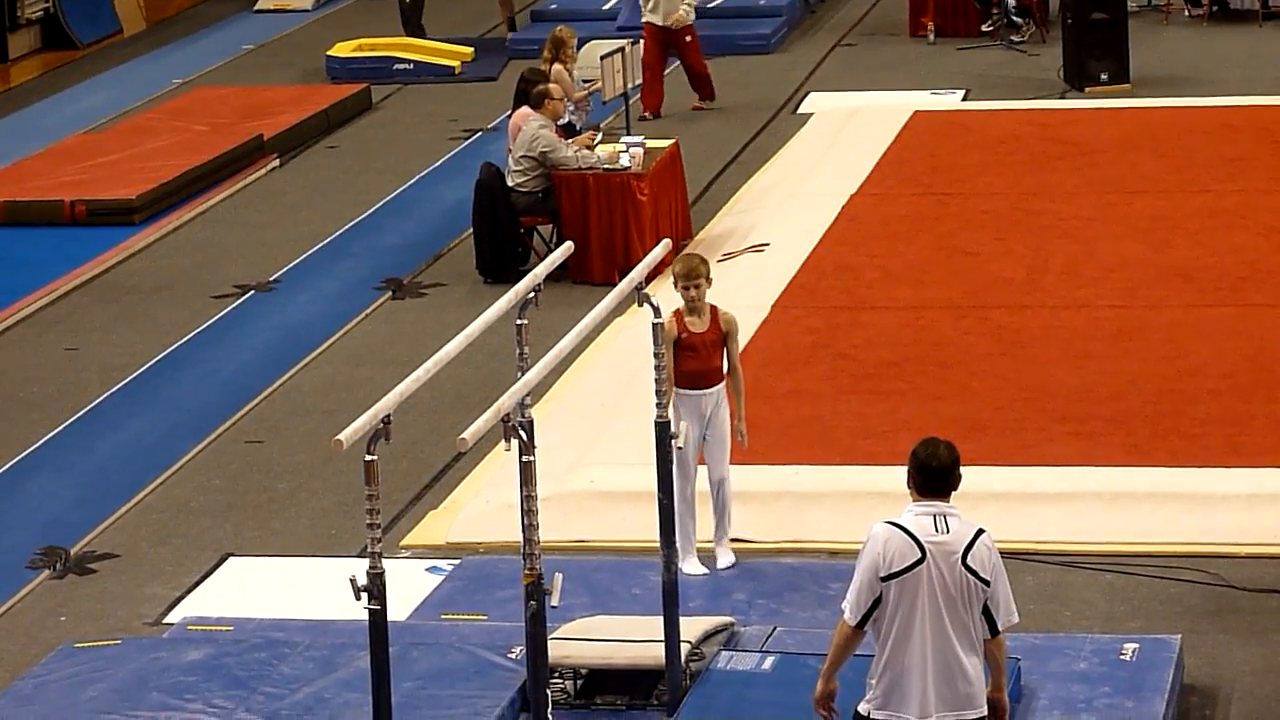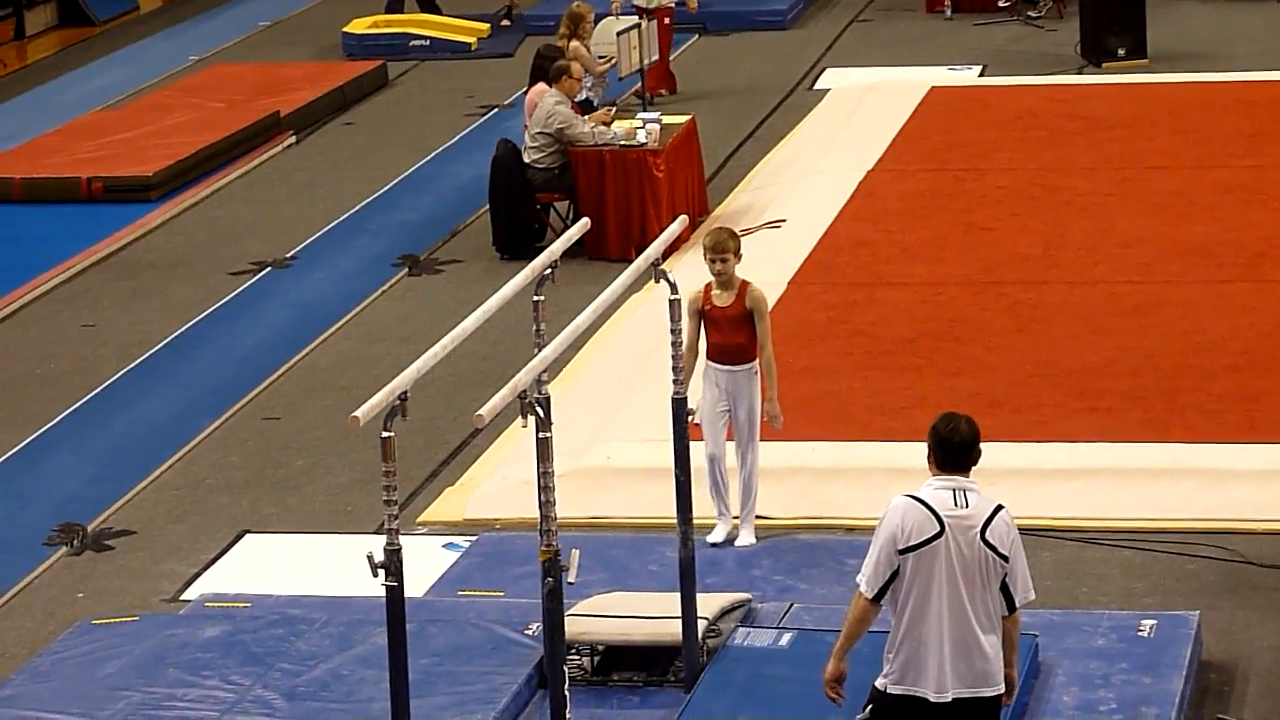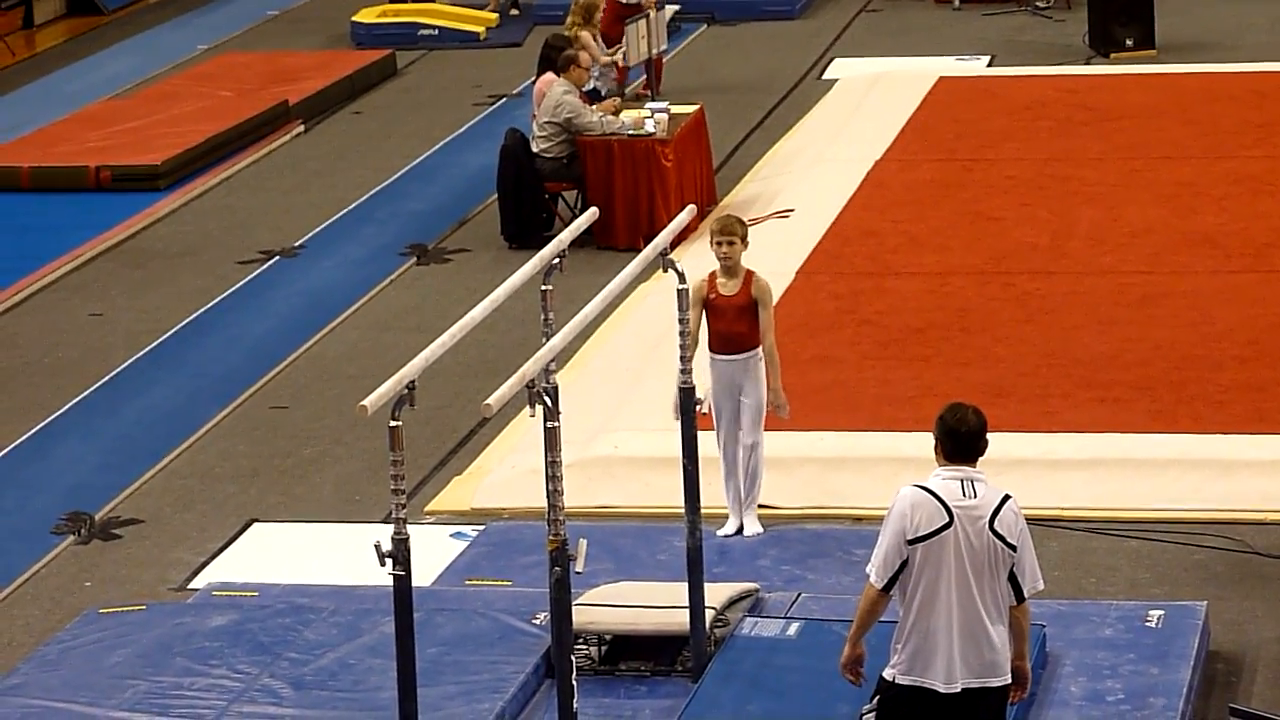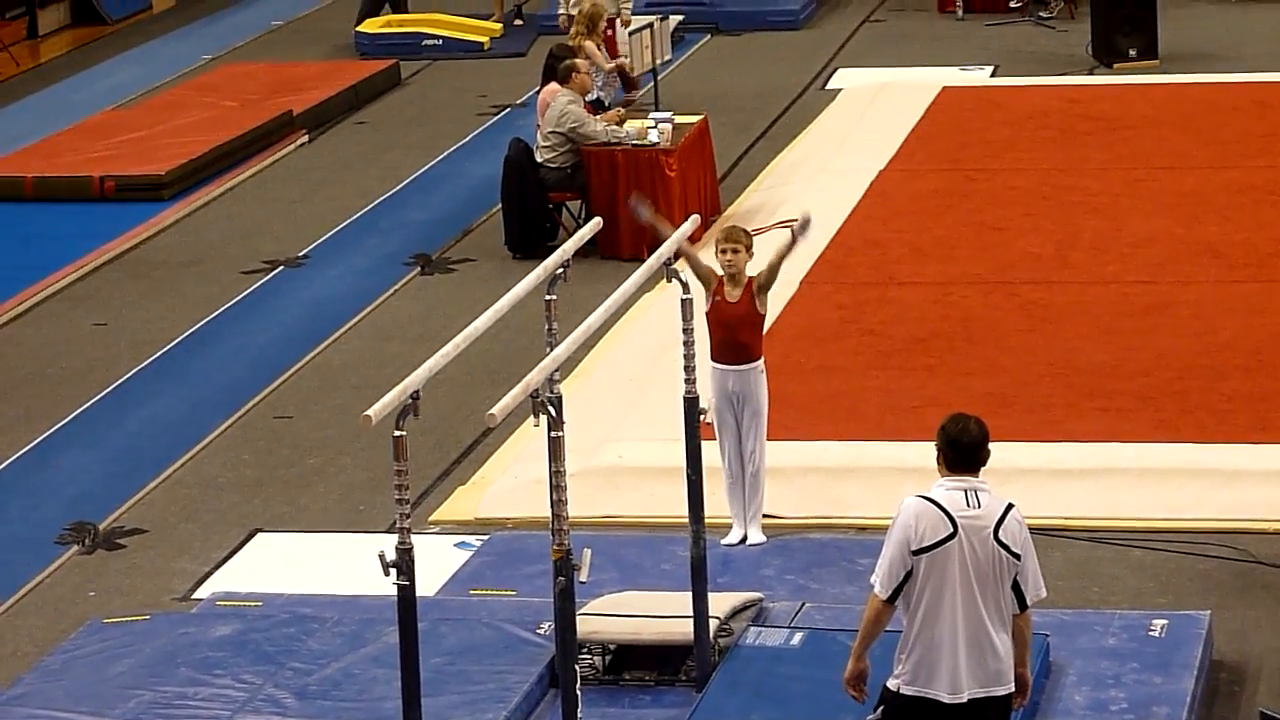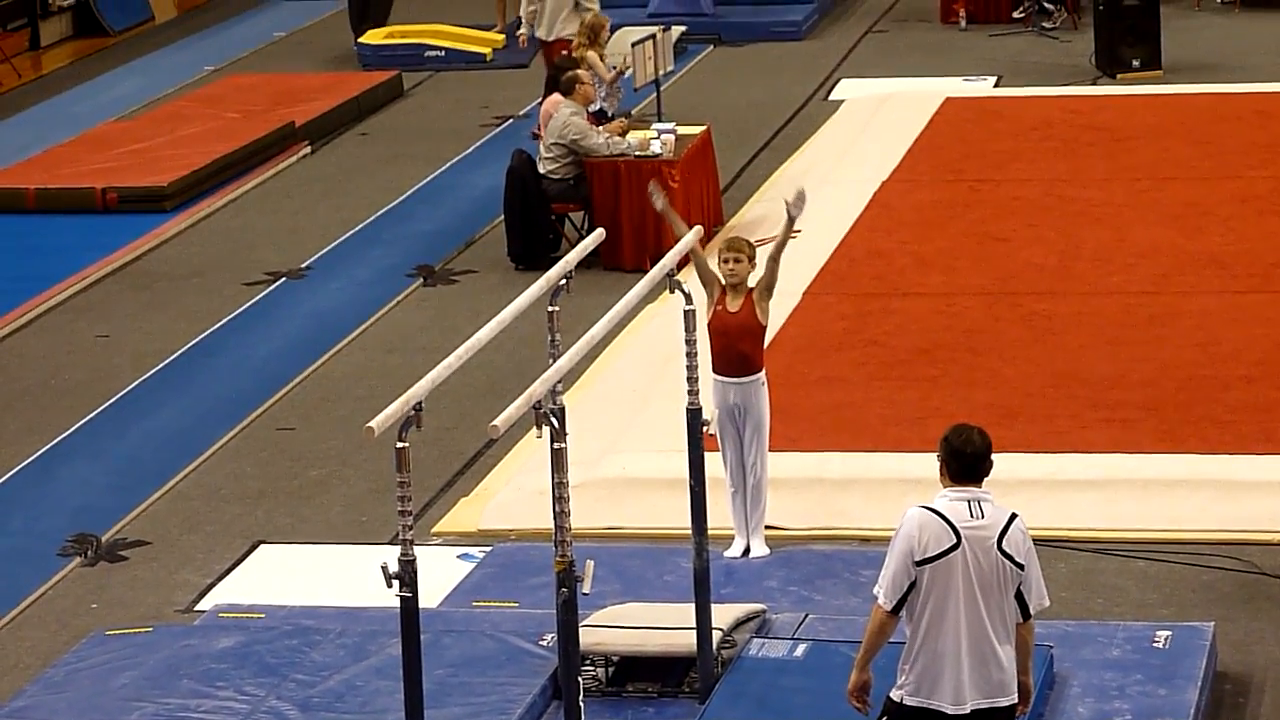
dt=0.4s
person 1, frame 1
left shoulder: (725, 320)
right shoulder: (670, 326)
left elbow: (735, 369)
right elbow: (666, 378)
left wrist: (740, 416)
left hip: (716, 400)
right hip: (685, 402)
left knee: (720, 476)
right knee: (685, 481)
left ankle: (722, 542)
right ankle: (687, 553)
person 1, frame 2
left shoulder: (753, 296)
right shoulder: (698, 299)
left elbow: (766, 348)
right elbow: (691, 348)
left wrist: (772, 397)
left hip: (745, 376)
right hip: (714, 377)
left knee: (747, 452)
right knee: (713, 451)
left ankle: (746, 523)
right ankle: (723, 517)
person 1, frame 3
left shoulder: (758, 284)
right shoulder: (702, 287)
left elbow: (768, 337)
right elbow: (692, 336)
left wrist: (773, 386)
left hip: (749, 366)
right hip: (718, 367)
left knee: (749, 441)
right knee: (726, 444)
left ankle: (749, 510)
right ankle: (735, 512)
person 1, frame 4
left shoulder: (758, 288)
right shoulder: (711, 285)
left elbow: (775, 261)
right elbow: (685, 250)
left wrist: (793, 240)
right wrist: (653, 221)
left hip: (751, 376)
right hip: (719, 376)
left knee: (753, 451)
right knee: (729, 453)
left ankle: (754, 523)
right ankle: (737, 521)
person 1, frame 5
left shoulder: (762, 295)
right shoulder: (712, 290)
left elbow: (775, 256)
right elbow: (693, 250)
left wrist: (790, 221)
right wrist: (667, 212)
left hip: (752, 389)
right hip: (722, 388)
left knee: (755, 464)
right knee: (732, 467)
left ankle: (756, 533)
right ankle: (740, 532)
person 2, frame 1
left shoulder: (885, 538)
right shoulder: (980, 544)
left elbow: (854, 623)
right elbow: (993, 631)
left wrist: (827, 677)
right wrist: (998, 689)
person 2, frame 2
left shoulder: (903, 511)
right shoulder: (999, 520)
left elbow: (870, 596)
right elbow: (1010, 608)
left wrist: (838, 656)
right wrist: (1008, 666)
left hip: (910, 678)
right hip: (980, 680)
person 2, frame 3
left shoulder: (911, 501)
right shoulder: (1007, 509)
left elbow: (880, 587)
right elbow: (1018, 598)
left wrist: (854, 643)
right wrist: (1019, 658)
left hip: (918, 669)
right hip: (987, 670)
person 2, frame 4
left shoulder: (915, 512)
right shoulder: (1010, 518)
left elbow: (884, 599)
right elbow: (1021, 607)
left wrist: (857, 656)
right wrist: (1021, 666)
left hip: (922, 680)
right hip: (991, 681)
person 2, frame 5
left shoulder: (918, 523)
right shoulder: (1013, 528)
left elbow: (888, 610)
right elbow: (1024, 616)
left wrist: (861, 668)
right wrist: (1023, 674)
left hip: (926, 691)
right hip: (994, 691)
